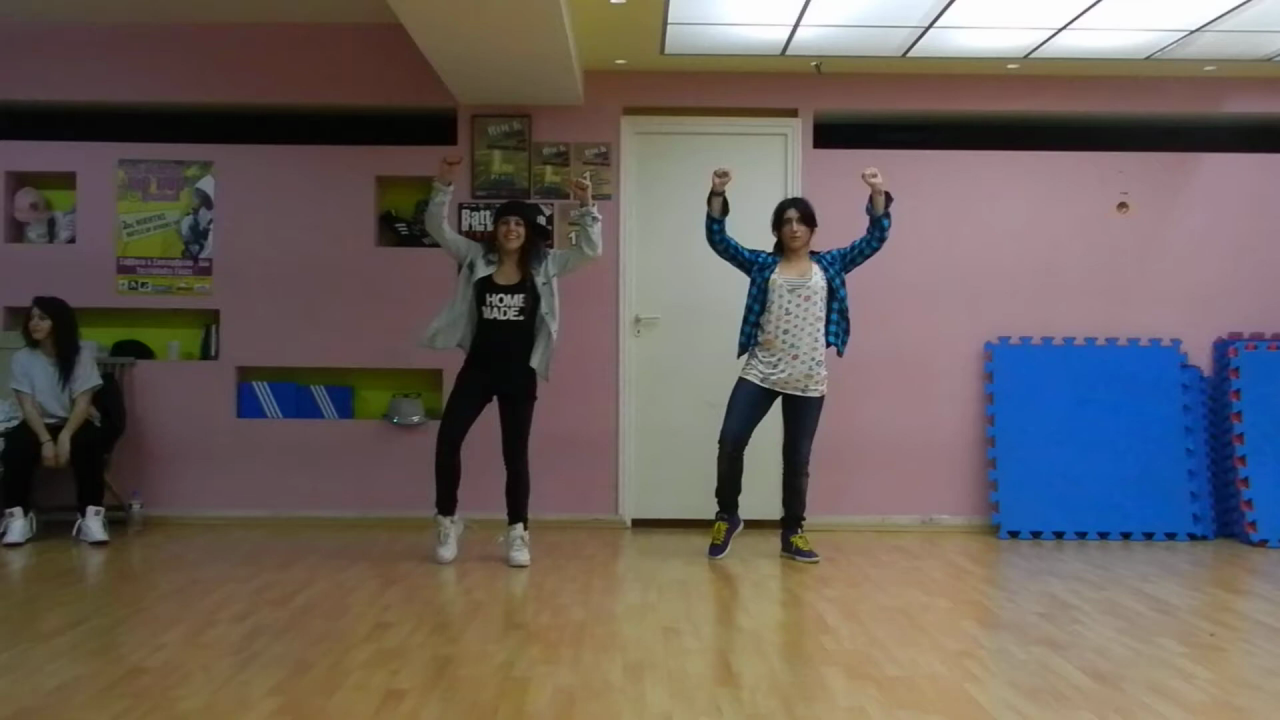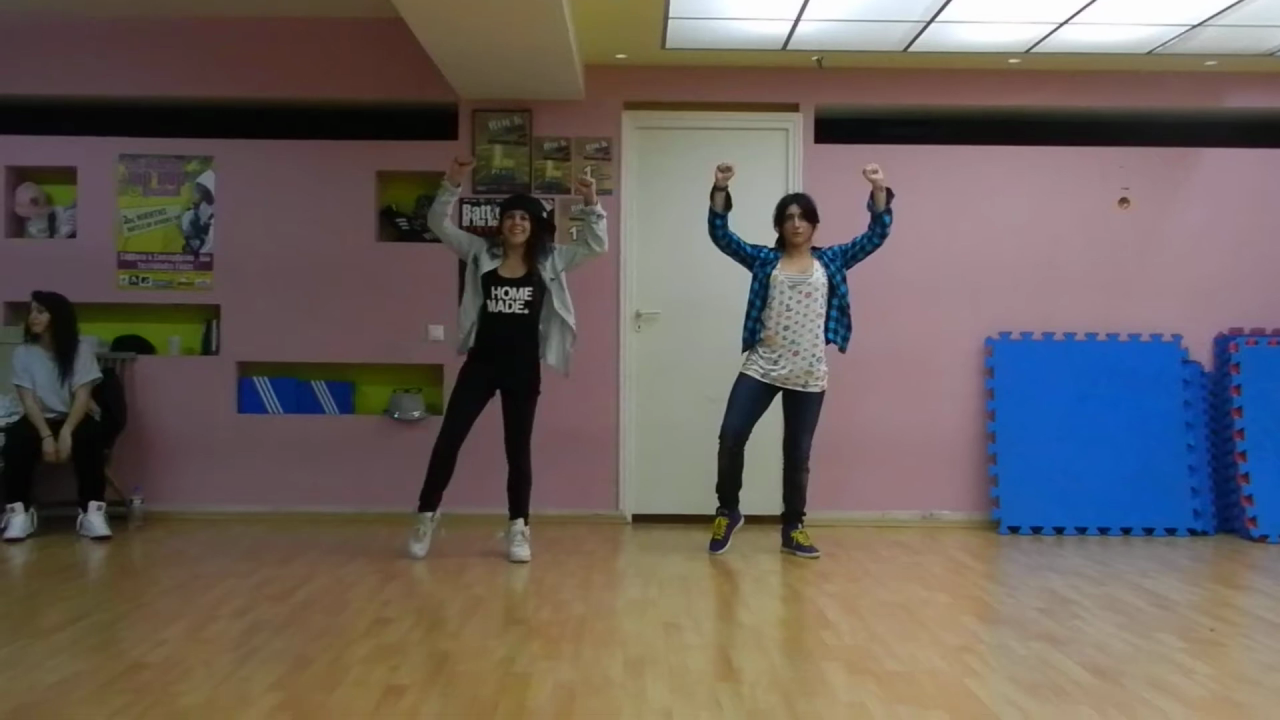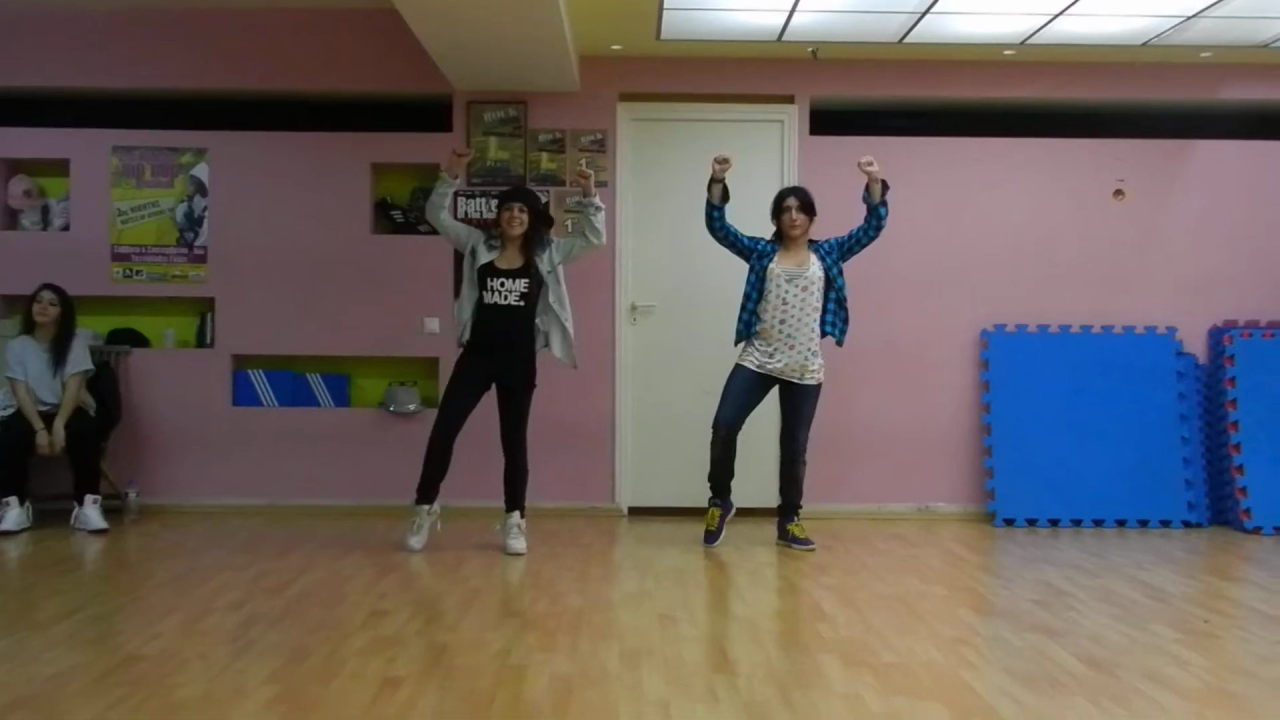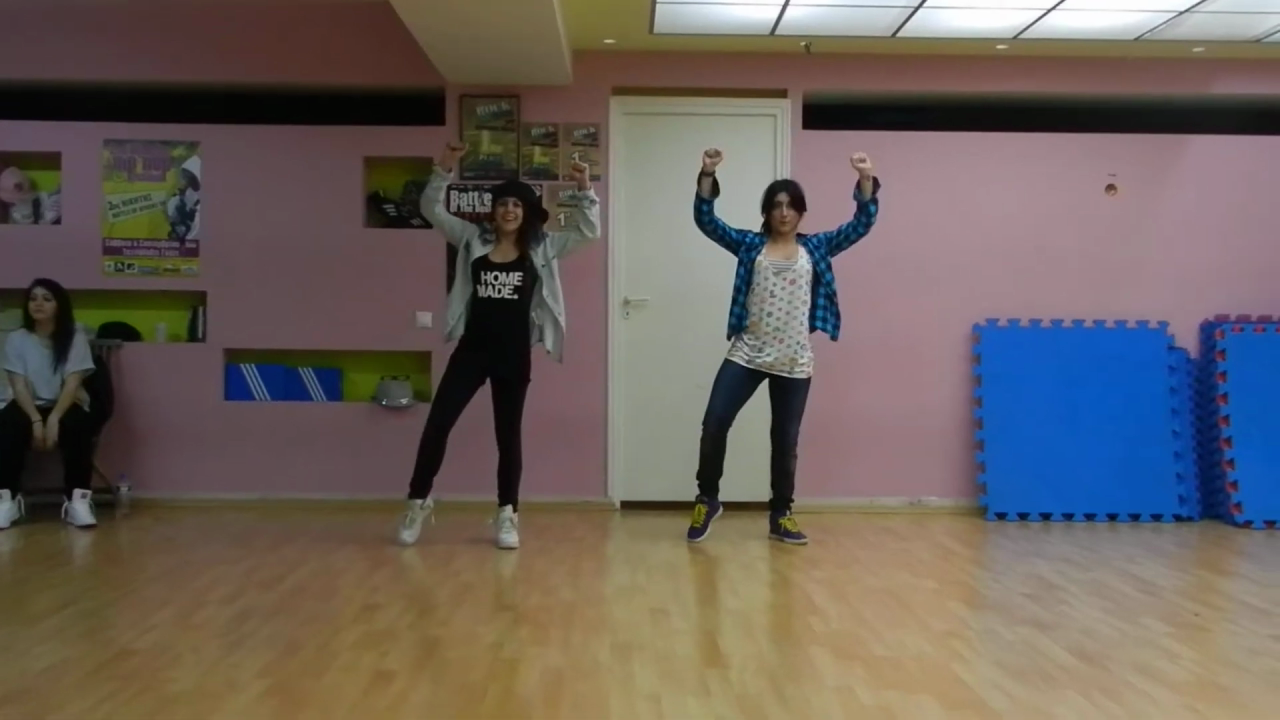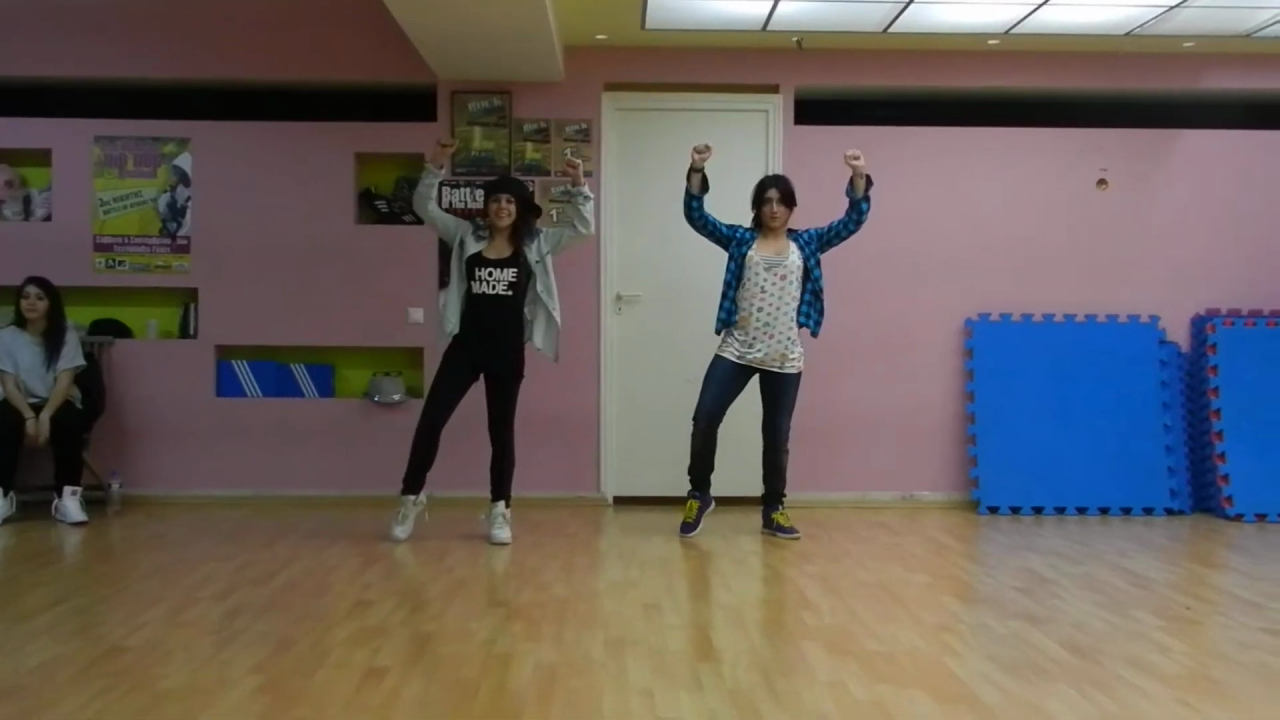
dt=0.3s
person 1, frame 1
left shoulder: (545, 265)
right shoulder: (477, 258)
left elbow: (591, 249)
right elbow: (437, 228)
left wrist: (586, 207)
right wrist: (444, 185)
left hip: (519, 373)
right hip: (478, 368)
left knee: (515, 454)
right knee: (448, 441)
left ankle: (517, 534)
right ankle: (450, 522)
person 1, frame 2
left shoulder: (549, 260)
right shoulder: (481, 253)
left elbow: (596, 245)
right elbow: (439, 224)
left wrist: (591, 204)
right wrist: (452, 185)
left hip: (523, 367)
right hip: (481, 362)
left knee: (518, 449)
right knee: (448, 438)
left ankle: (518, 529)
right ankle: (427, 516)
person 1, frame 3
left shoulder: (547, 253)
right shoulder: (478, 245)
left elbow: (593, 237)
right elbow: (437, 216)
left wrist: (590, 196)
right wrist: (450, 177)
left hip: (519, 360)
right hip: (477, 355)
left knee: (514, 441)
right knee: (443, 431)
left ankle: (515, 522)
right ankle: (425, 509)
person 1, frame 4
left shoulder: (542, 247)
right shoulder: (473, 239)
left elbow: (588, 231)
right elbow: (432, 209)
left wrist: (584, 190)
right wrist: (444, 170)
left hip: (513, 354)
right hip: (472, 349)
left knee: (508, 435)
right knee: (437, 424)
left ankle: (507, 516)
right ankle: (418, 503)
person 1, frame 5
left shoulder: (535, 244)
right shoulder: (466, 236)
left elbow: (582, 226)
right elbow: (425, 207)
left wrist: (578, 186)
right wrist: (435, 168)
left hip: (507, 350)
right hip: (465, 345)
left knee: (501, 431)
right knee: (430, 421)
left ankle: (500, 512)
right ankle: (411, 499)
person 2, frame 1
left shoulder: (829, 265)
right shoulder: (762, 264)
left elbow: (874, 239)
right elbow: (718, 240)
left wrist: (878, 194)
right wrist: (717, 195)
left hip: (809, 380)
right hip: (761, 373)
left knee: (798, 458)
right knee: (730, 441)
left ankle: (793, 534)
right ankle: (727, 517)
person 2, frame 2
left shoulder: (831, 261)
right shoulder: (764, 259)
left elbow: (876, 235)
right elbow: (721, 235)
left wrist: (879, 190)
right wrist: (720, 189)
left hip: (809, 376)
right hip: (762, 368)
left knee: (798, 453)
right knee: (731, 437)
left ankle: (793, 529)
right ankle: (728, 512)
person 2, frame 3
left shoulder: (827, 254)
right shoulder: (761, 252)
left elbow: (872, 228)
right elbow: (718, 227)
left wrist: (874, 182)
right wrist: (718, 181)
left hip: (805, 368)
right hip: (758, 360)
left knee: (795, 446)
right knee: (724, 425)
left ankle: (789, 522)
right ankle: (720, 501)
person 2, frame 4
left shoulder: (816, 248)
right shoulder: (750, 245)
left elbow: (861, 224)
right elbow: (706, 221)
left wrist: (866, 179)
right wrist: (707, 175)
left hip: (794, 362)
right hip: (747, 355)
left knee: (786, 440)
right knee: (714, 423)
left ankle: (781, 516)
right ankle: (707, 500)
person 2, frame 5
left shoulder: (806, 244)
right shoulder: (740, 240)
left elbow: (852, 221)
right elbow: (696, 216)
left wrist: (858, 176)
right wrist: (696, 171)
left hip: (784, 358)
right hip: (737, 351)
left knee: (777, 436)
right knee: (705, 419)
left ankle: (773, 510)
right ankle: (699, 496)
person 3, frame 1
left shoulder: (81, 356)
right shoulder: (22, 358)
left elbow: (83, 403)
right elbow: (28, 406)
left wrist: (65, 436)
right wrist: (46, 440)
left hip: (74, 423)
right hip: (39, 424)
left knee: (89, 442)
left ankle: (91, 517)
person 3, frame 2
left shoulder: (81, 350)
right shoulder: (22, 353)
left elbow: (82, 396)
right elbow: (29, 401)
left wrist: (66, 432)
right wrist: (46, 436)
left hip: (75, 418)
right hip: (39, 419)
left knee: (89, 438)
left ankle: (93, 512)
person 3, frame 3
left shoulder: (75, 343)
left elbow: (73, 388)
right elbow: (21, 393)
left wrist: (59, 424)
right wrist: (39, 428)
left hip: (69, 411)
right hip: (33, 412)
left knee: (84, 431)
left ankle: (87, 505)
person 3, frame 4
left shoulder: (75, 339)
left elbow: (72, 384)
left wrist: (54, 418)
right wrist: (36, 420)
left hip: (65, 407)
right hip: (28, 406)
left knee: (78, 426)
left ankle: (78, 500)
person 3, frame 5
left shoulder: (66, 336)
left elbow: (64, 382)
left wrist: (45, 415)
right wrist: (29, 416)
left hip: (56, 403)
left knee: (70, 422)
left ankle: (68, 497)
